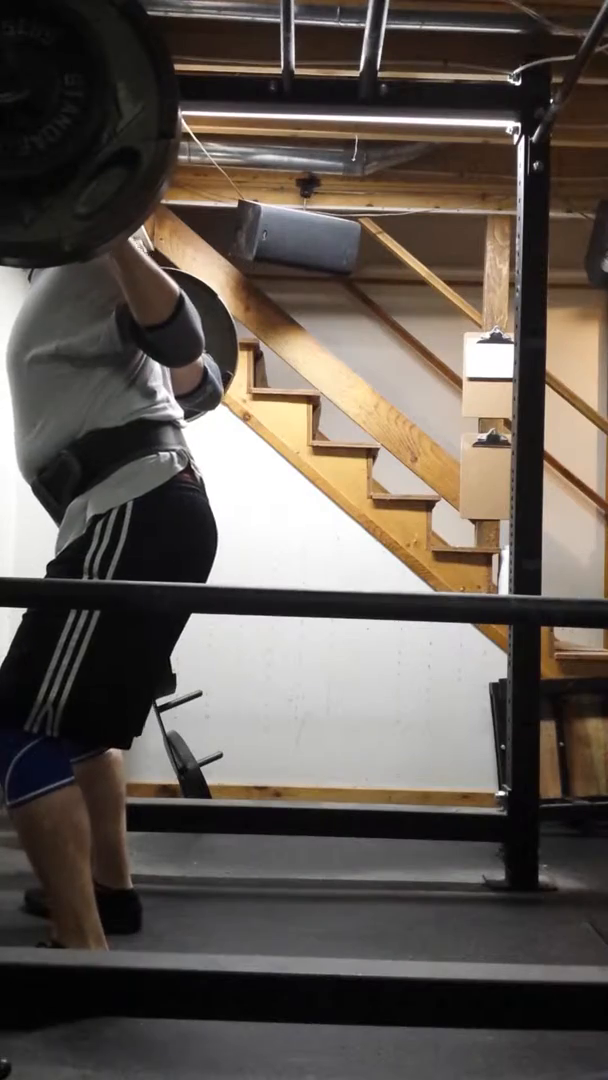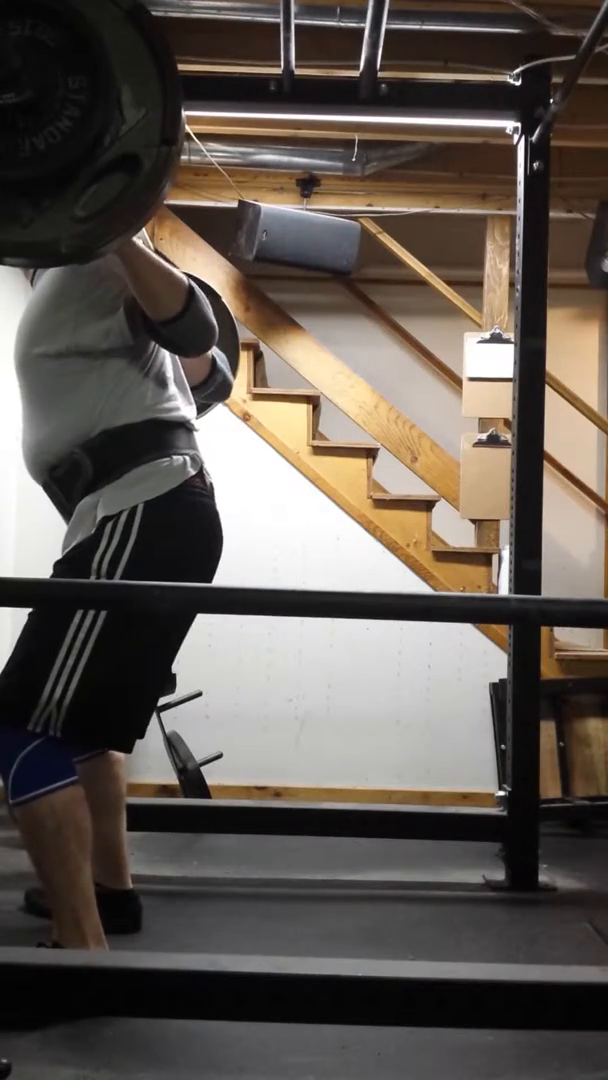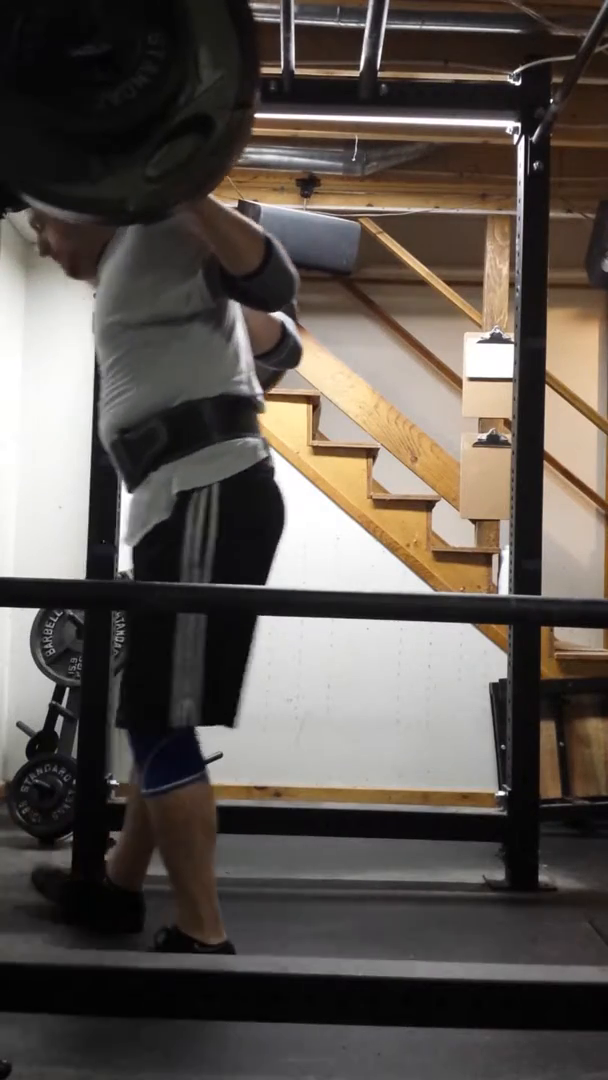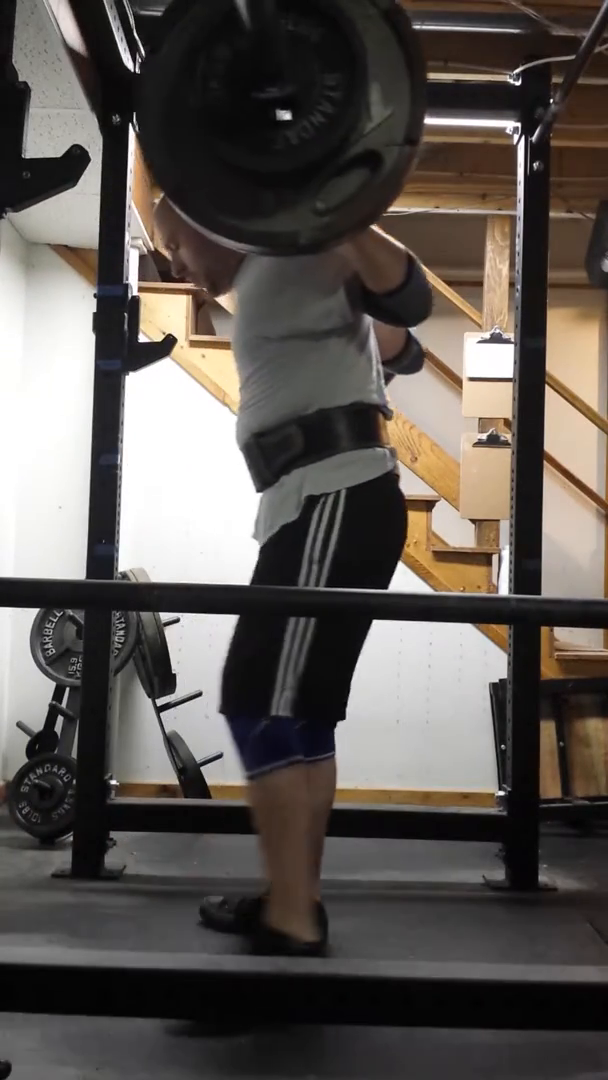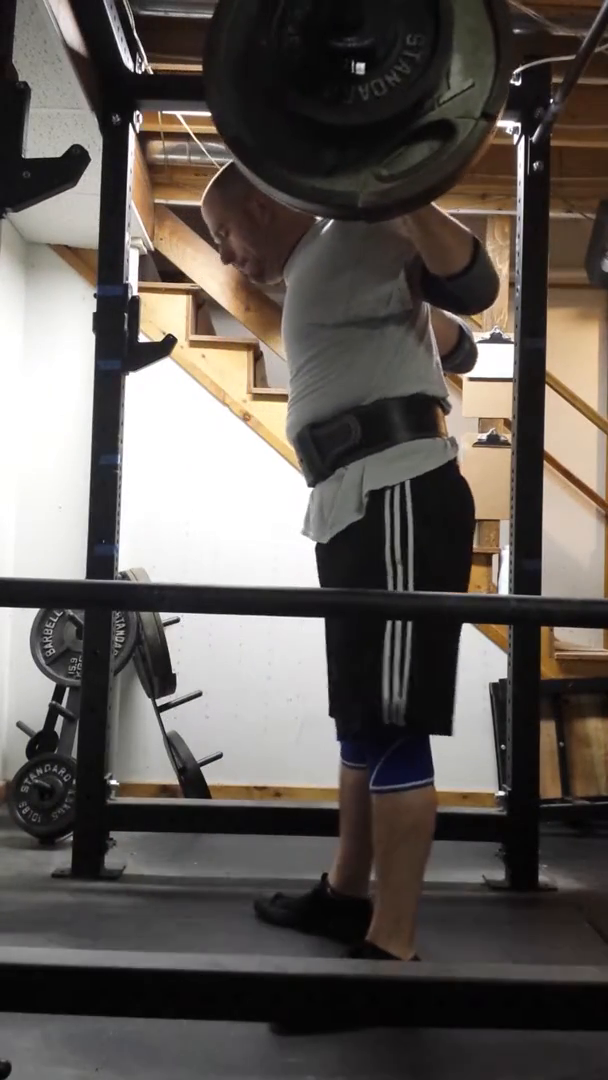
dt=1s
person 1, frame 1
left shoulder: (80, 269)
right shoulder: (87, 279)
left elbow: (175, 335)
right elbow: (197, 381)
left hip: (135, 519)
right hip: (150, 517)
right knee: (73, 716)
left ankle: (82, 948)
right ankle: (109, 889)
person 1, frame 2
left shoulder: (83, 262)
right shoulder: (72, 279)
left elbow: (192, 326)
right elbow: (207, 373)
left hip: (143, 519)
right hip: (149, 518)
right knee: (74, 714)
left ankle: (81, 946)
right ankle: (107, 889)
person 1, frame 3
left shoulder: (154, 234)
right shoulder: (144, 264)
left elbow: (270, 278)
right elbow: (277, 342)
left hip: (209, 498)
right hip: (189, 502)
left knee: (164, 721)
right knee: (156, 711)
left ankle: (200, 938)
right ankle: (118, 885)
person 1, frame 4
left shoulder: (293, 257)
right shoulder: (272, 280)
left elbow: (408, 297)
right elbow: (400, 348)
left hip: (338, 503)
right hip: (308, 508)
left knee: (262, 707)
right knee: (289, 710)
left ankle: (291, 930)
right ankle: (289, 899)
person 1, frame 5
left shoulder: (351, 237)
right shoulder: (322, 273)
left elbow: (472, 283)
right elbow: (454, 345)
right wrist: (421, 323)
left hip: (398, 499)
right hip: (357, 508)
left knee: (388, 722)
right knee: (360, 716)
left ankle: (391, 948)
right ankle: (346, 891)
